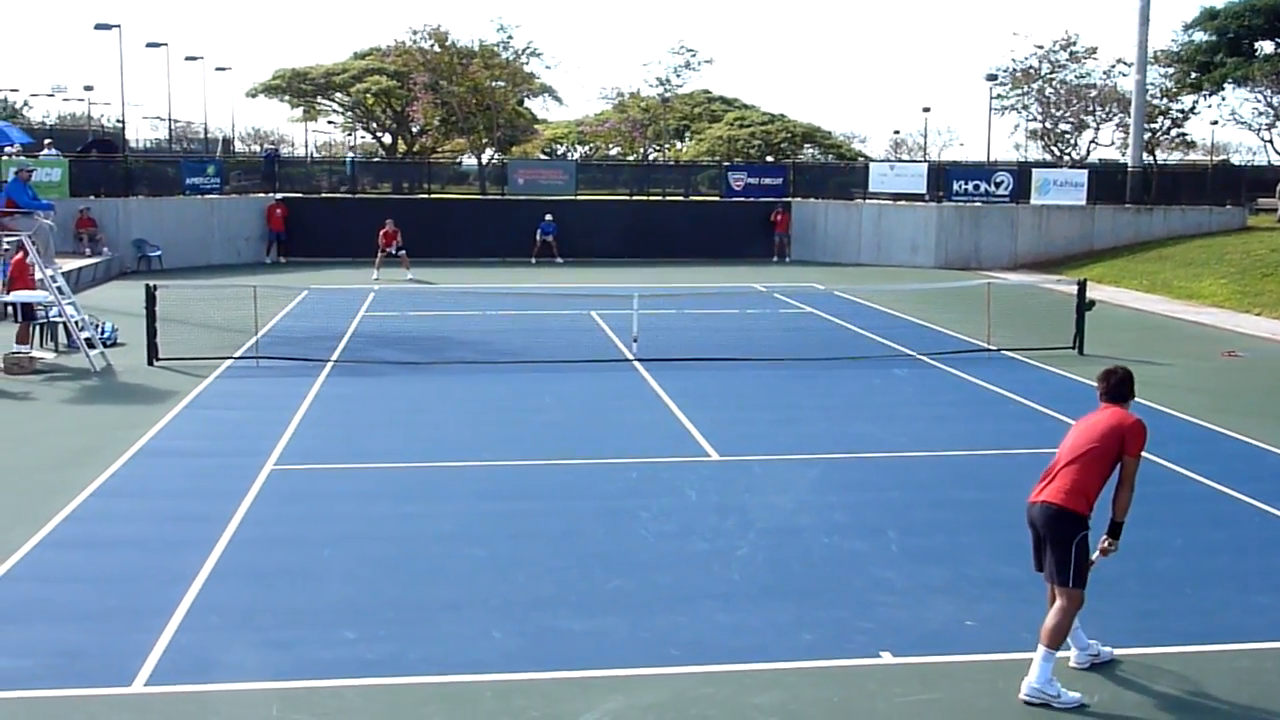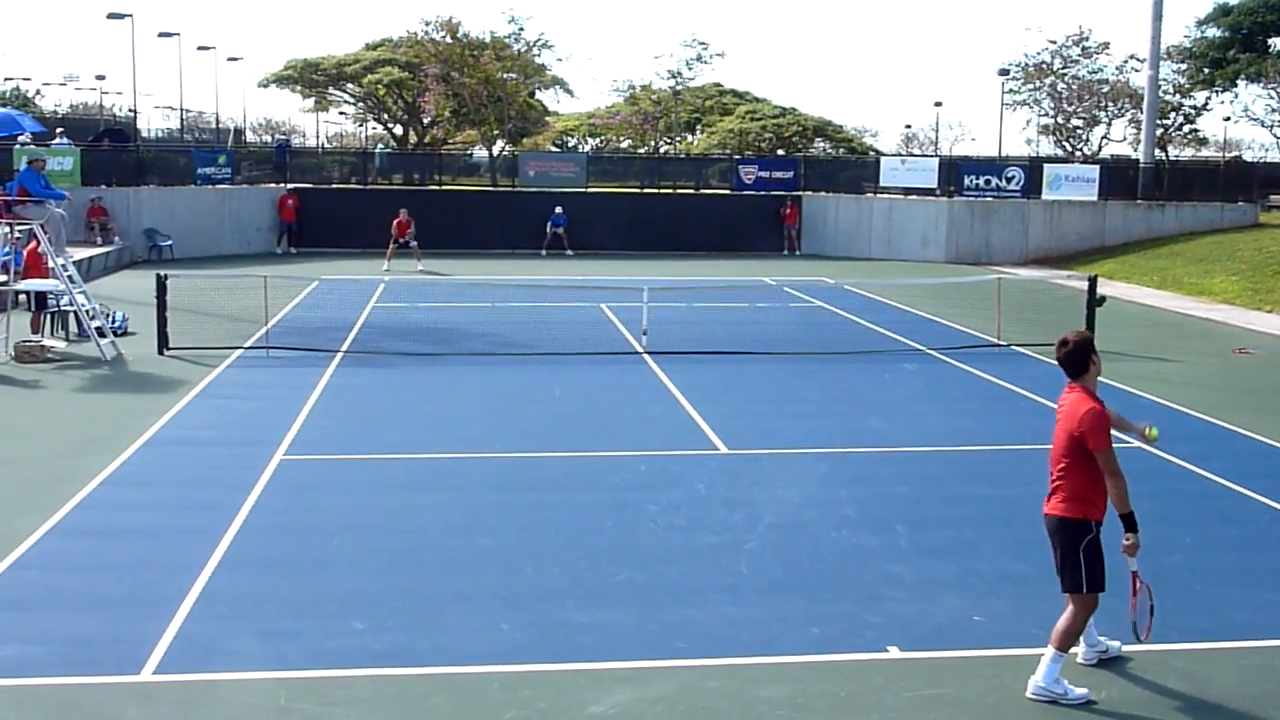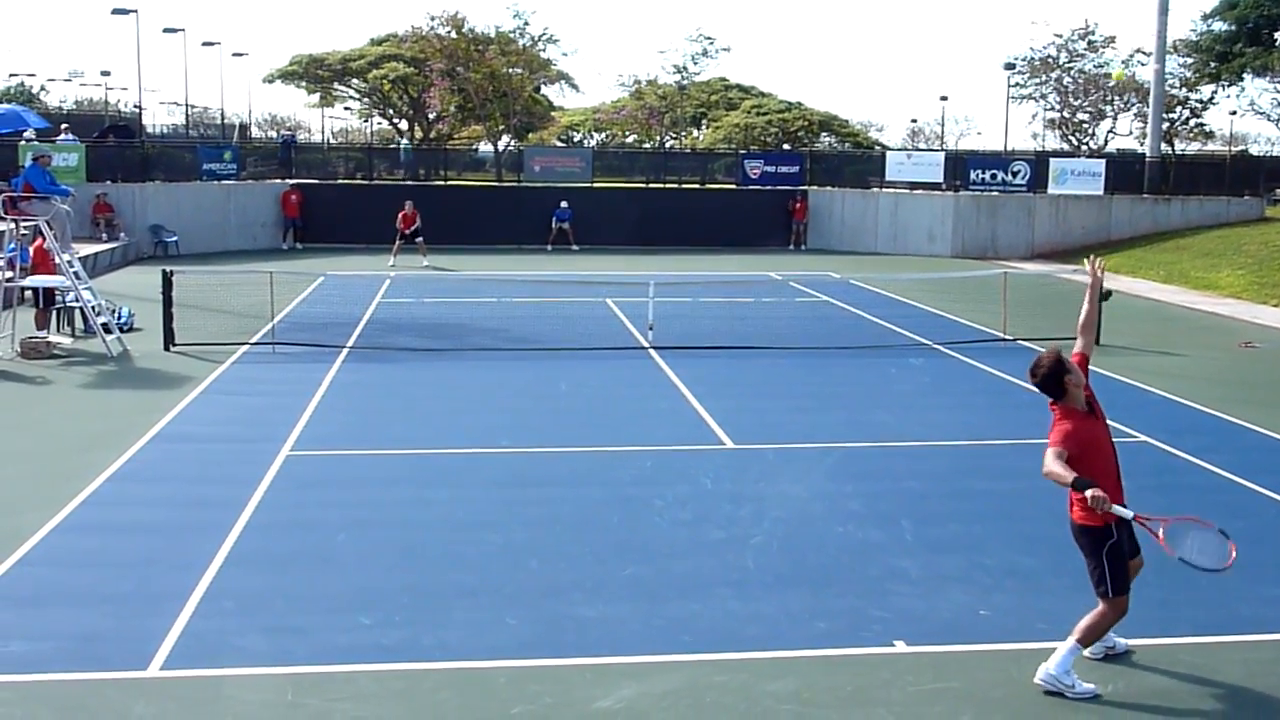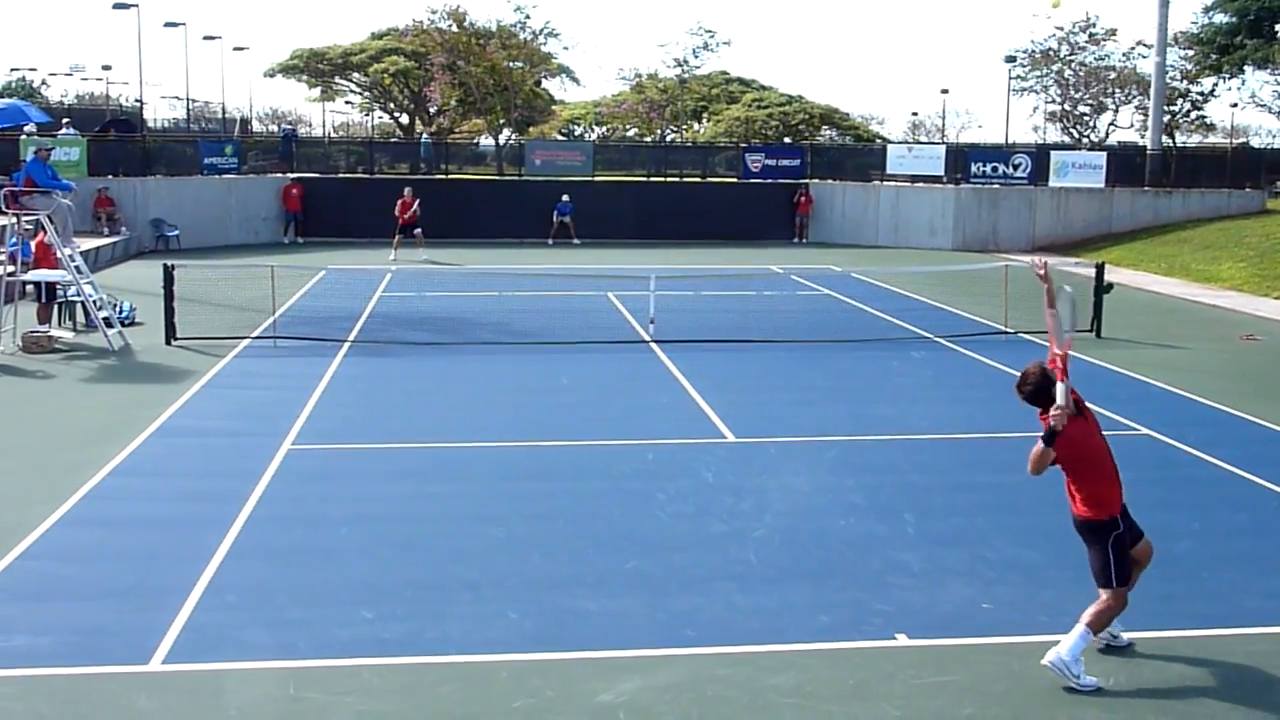
dt=0.4s
person 1, frame 1
left shoulder: (1086, 421)
right shoulder: (1133, 425)
right elbow: (1125, 486)
right wrist: (1114, 533)
left hip: (1038, 504)
right hip: (1065, 510)
left knee: (1060, 588)
right knee: (1069, 597)
left ankle: (1082, 649)
right ankle: (1038, 681)
person 1, frame 2
left shoulder: (1076, 395)
right shoulder: (1088, 411)
right elbow: (1112, 475)
left wrist: (1133, 428)
right wrist: (1130, 527)
left hip: (1064, 512)
right hip: (1074, 518)
left knee: (1084, 591)
right knee: (1083, 600)
left ankle: (1092, 646)
right ankle: (1045, 681)
person 1, frame 3
left shoulder: (1080, 386)
right shoulder: (1067, 428)
left elbow: (1086, 334)
right elbow: (1051, 464)
left wrist: (1094, 287)
right wrist: (1084, 486)
left hip: (1109, 513)
right hip: (1095, 521)
left knee: (1132, 566)
right knee: (1115, 604)
left ankle: (1099, 640)
right ankle: (1056, 669)
person 1, frame 4
left shoulder: (1063, 407)
right shoulder: (1060, 427)
left elbow: (1057, 352)
right elbow: (1035, 466)
left wrist: (1047, 286)
right wrist: (1051, 433)
left hip: (1109, 509)
right hip: (1101, 518)
left knee: (1142, 553)
right knee: (1113, 594)
left ankle: (1104, 631)
right ankle: (1066, 653)
